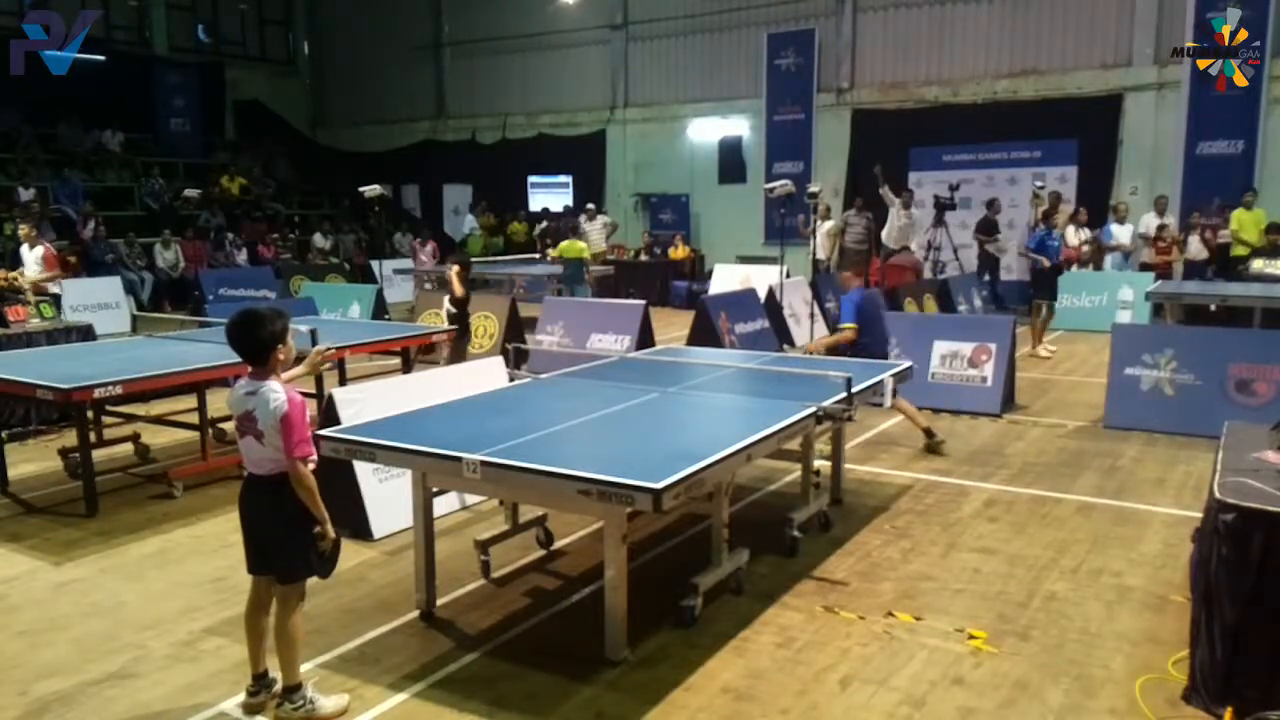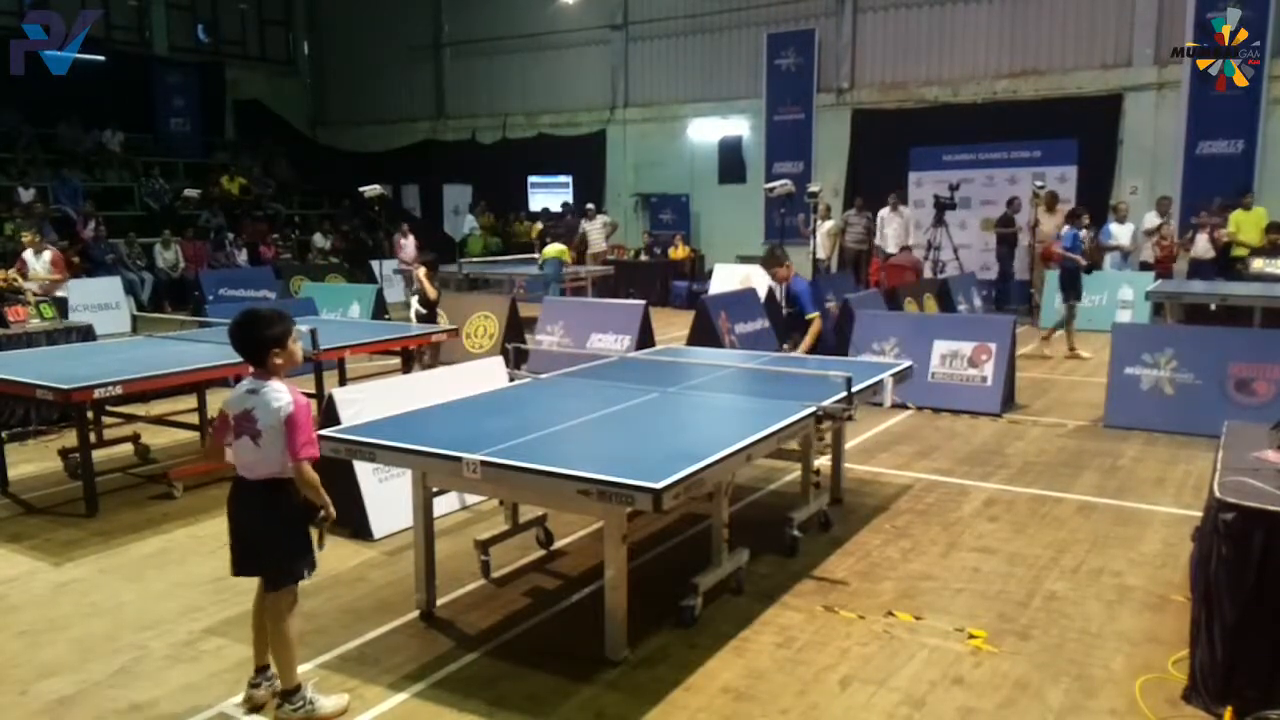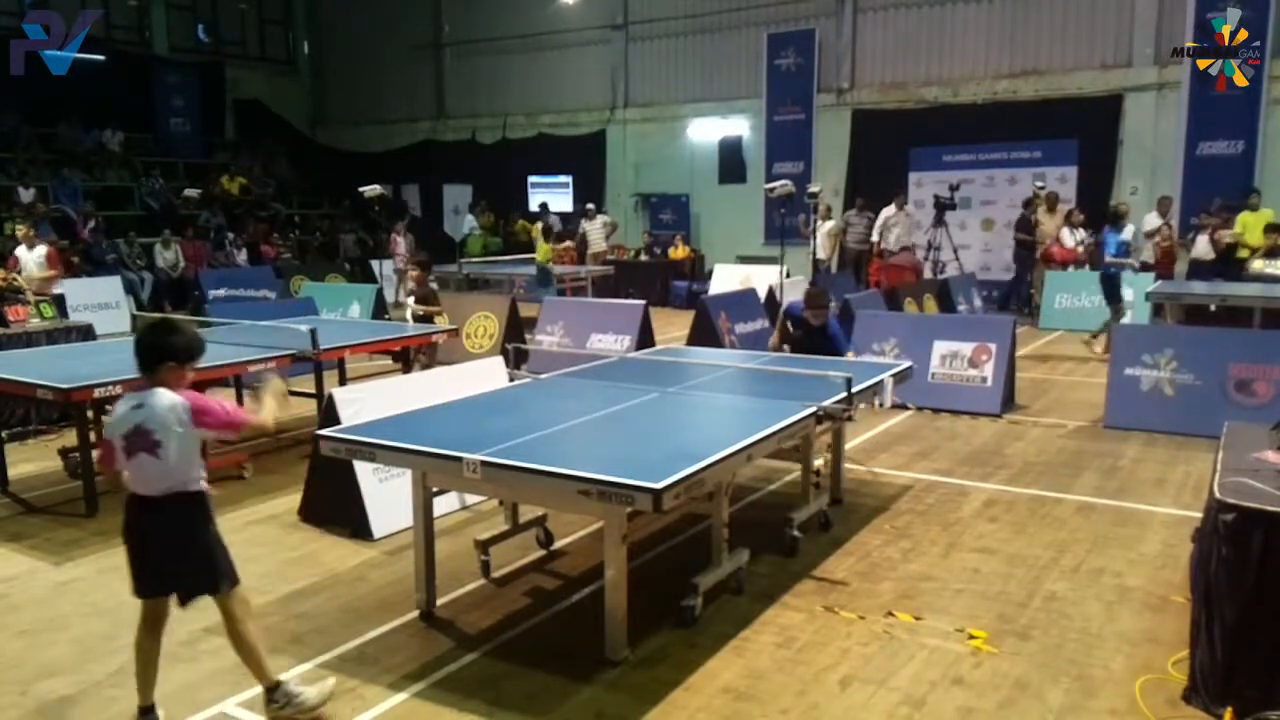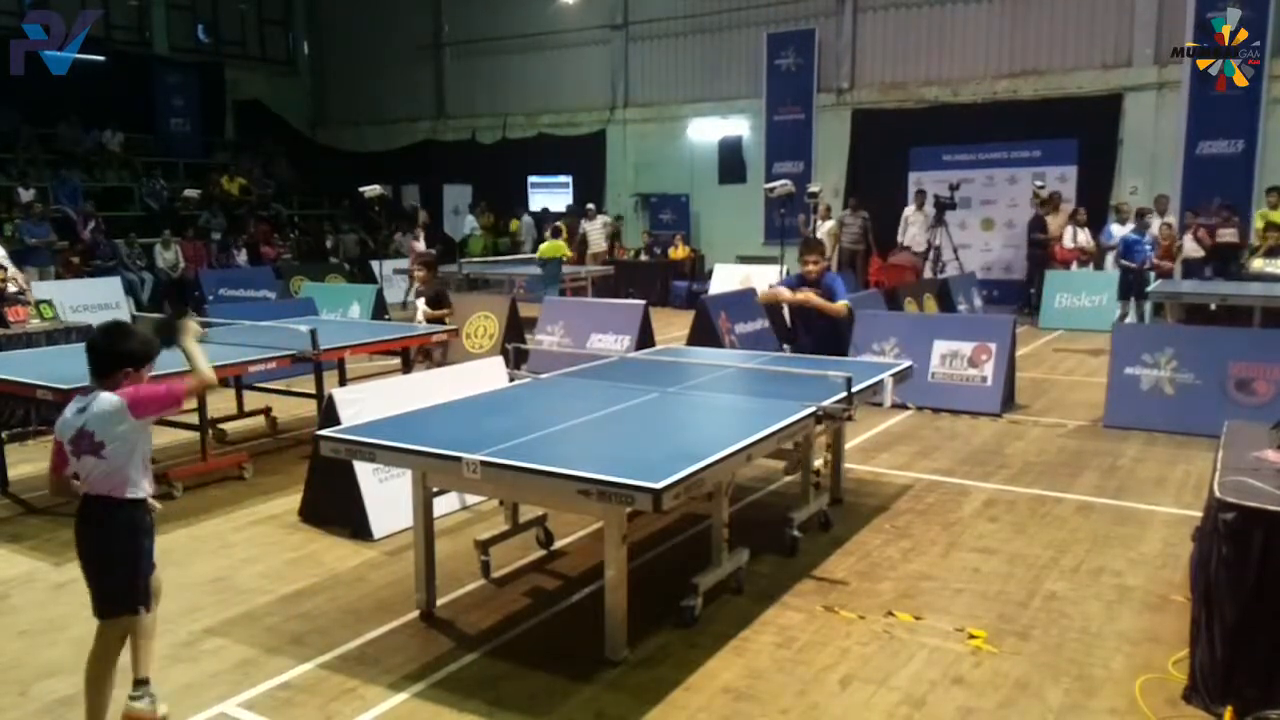
dt=0.7s
person 1, frame 1
left shoulder: (239, 391)
right shoulder: (289, 402)
right elbow: (298, 472)
left wrist: (303, 369)
right wrist: (324, 520)
left hip: (253, 493)
right hip: (284, 500)
left knee: (261, 592)
right knee: (290, 600)
left ankle: (259, 685)
person 1, frame 2
left shoulder: (237, 395)
right shoulder: (292, 403)
left elbow: (212, 450)
right elbow: (303, 473)
right wrist: (325, 504)
left hip: (244, 497)
right hip: (279, 502)
left knee: (267, 592)
right knee: (282, 602)
left ankle: (261, 678)
person 1, frame 3
left shoulder: (117, 412)
right shoulder: (186, 407)
left elbow: (113, 474)
right elbow: (262, 424)
right wrist: (273, 394)
left hip: (140, 517)
right hip: (185, 516)
left knee: (153, 614)
right knee: (234, 608)
person 1, frame 4
left shoulder: (69, 415)
right shoulder: (129, 404)
left elbow: (59, 485)
right elbow: (205, 379)
right wrist: (188, 339)
left hip: (92, 520)
right hip: (125, 523)
left knee: (149, 588)
right knee: (113, 632)
